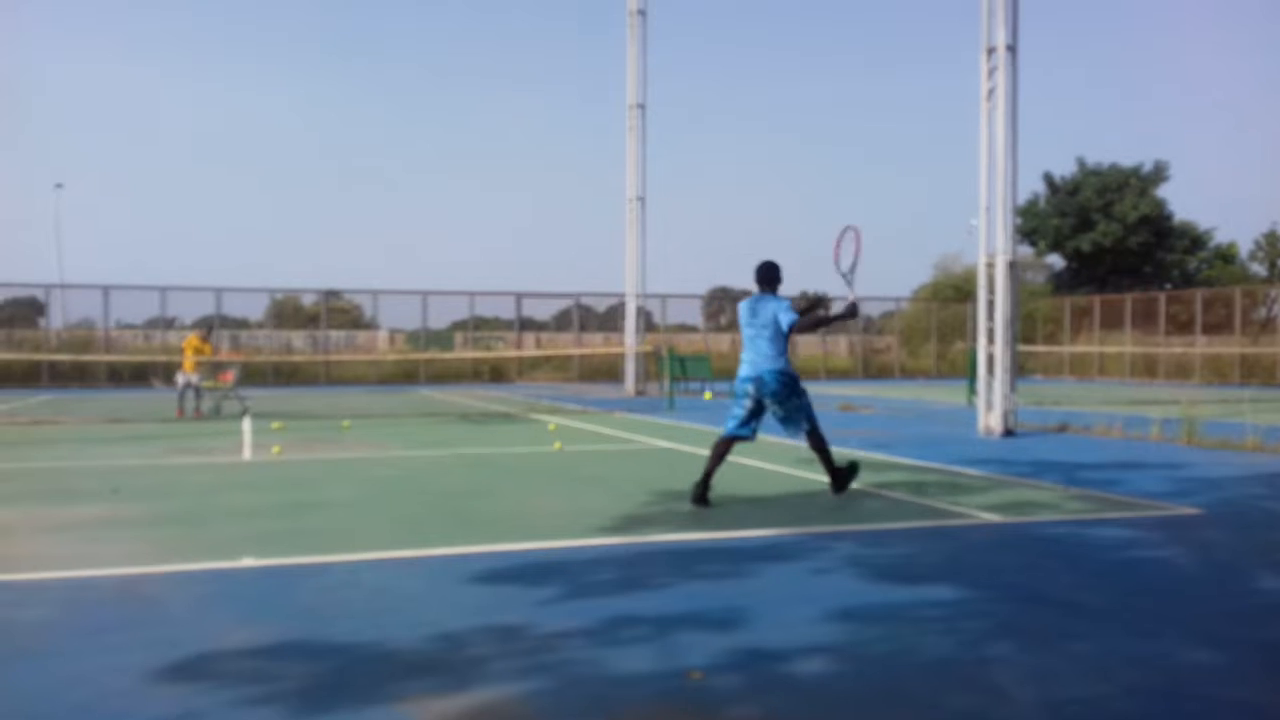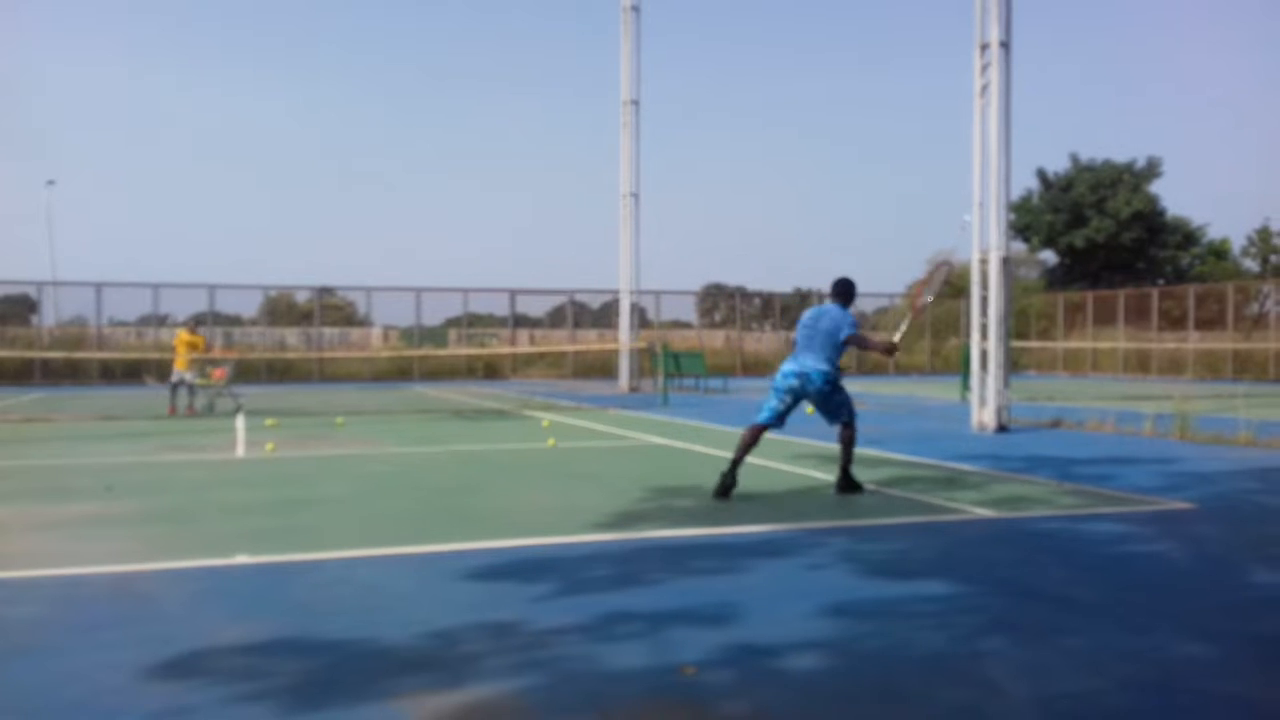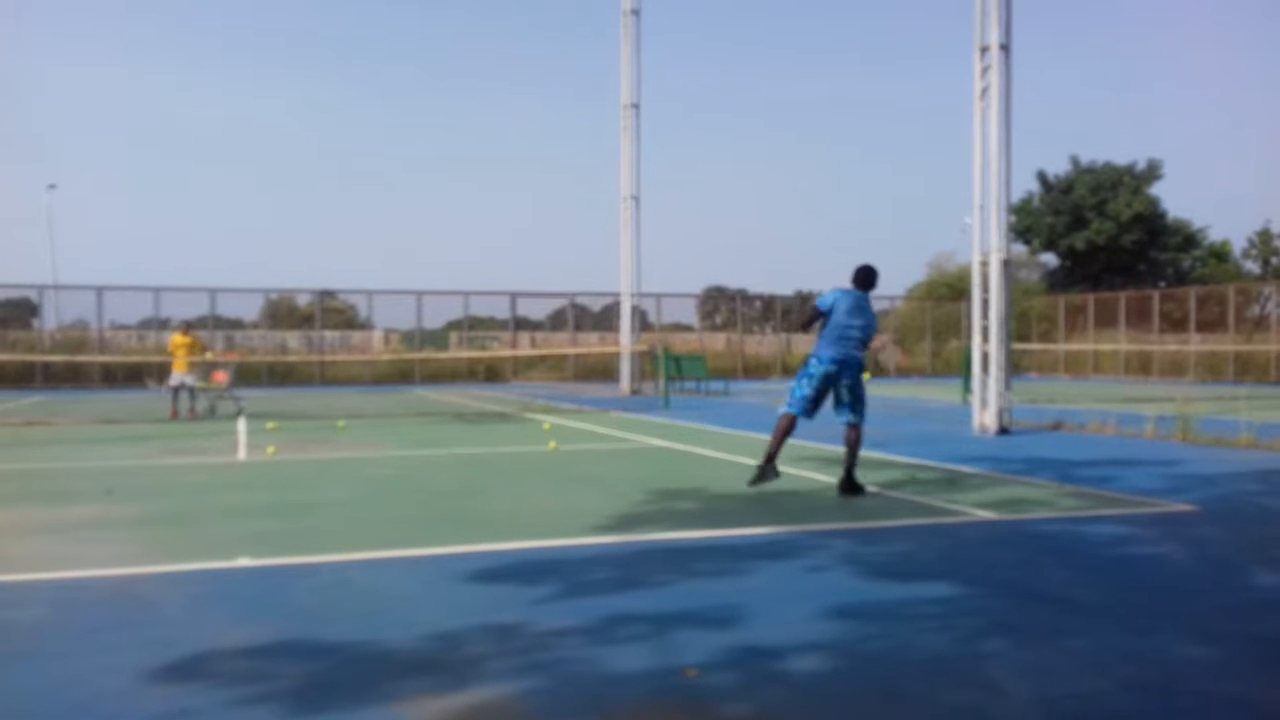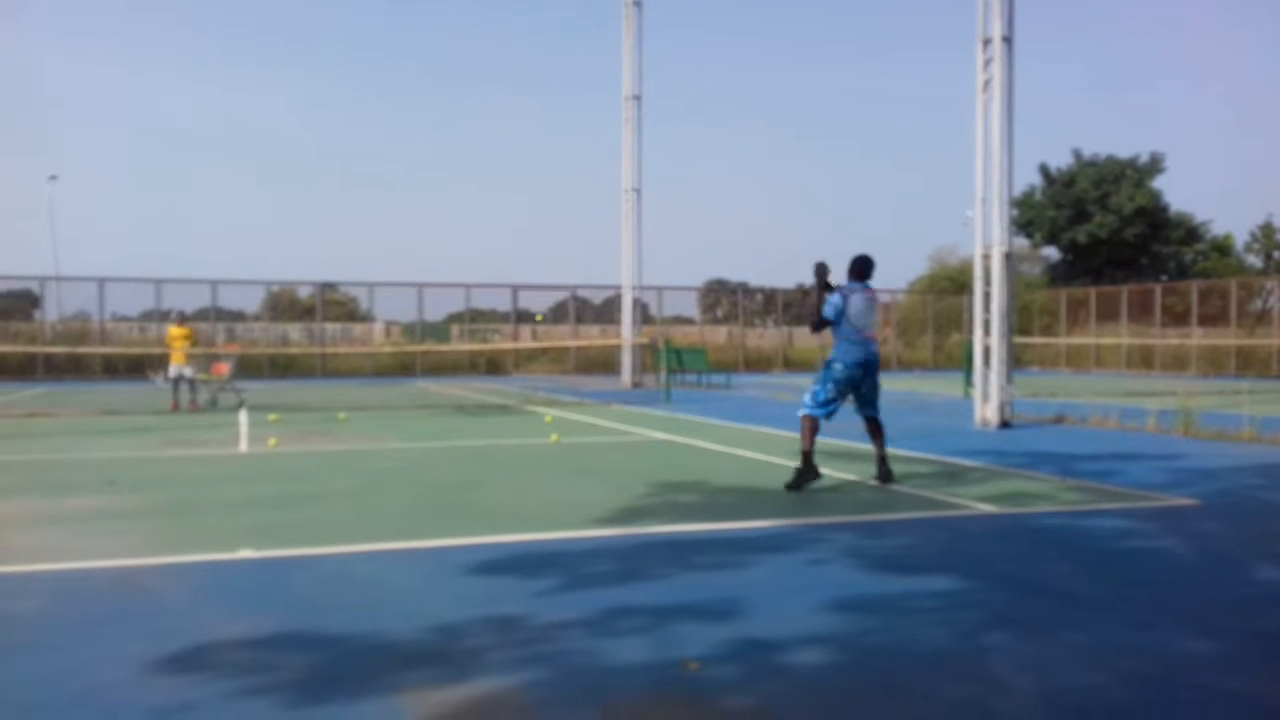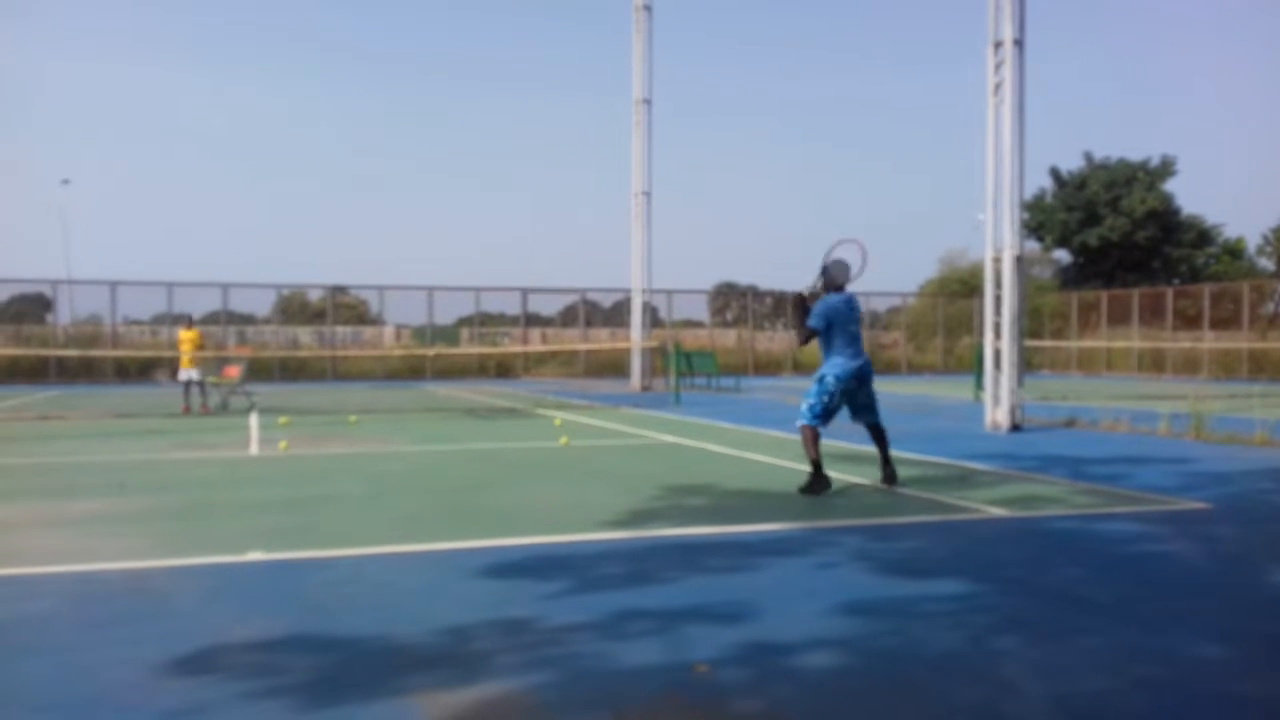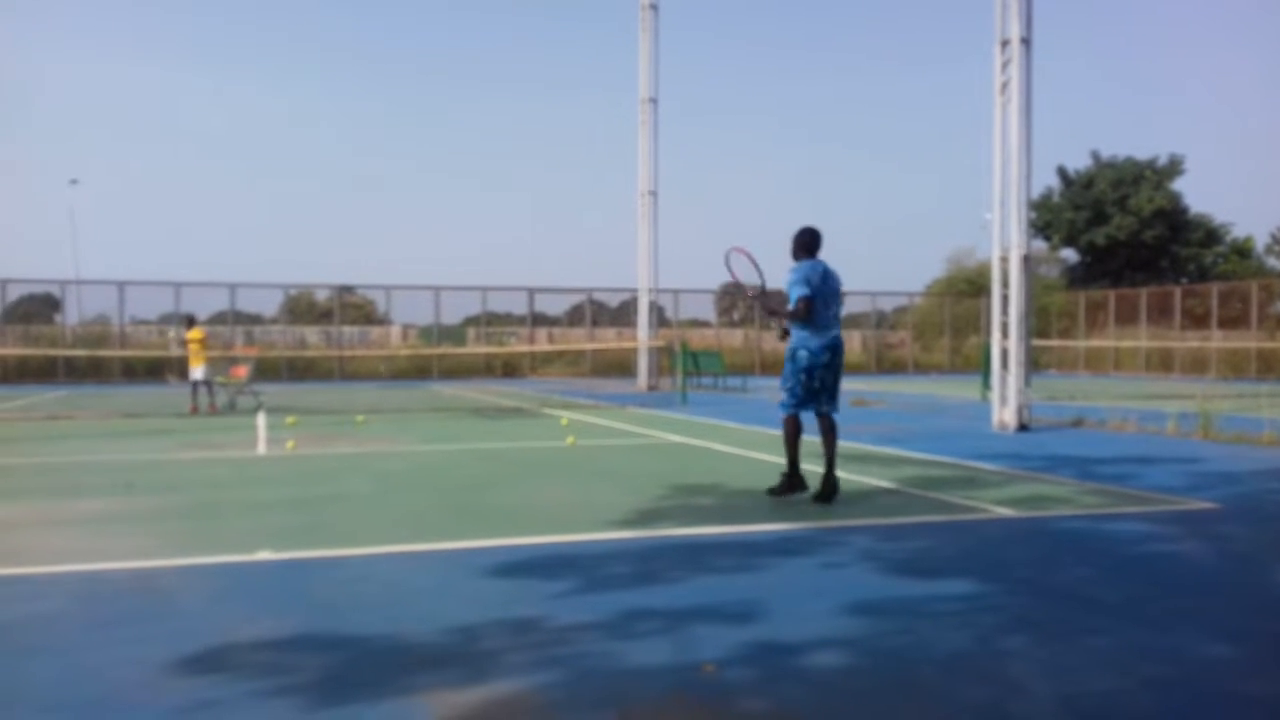
dt=0.3s
person 1, frame 1
left shoulder: (743, 306)
right shoulder: (780, 304)
right elbow: (800, 326)
left wrist: (809, 308)
right wrist: (841, 315)
left hip: (747, 377)
right hip: (777, 377)
left knee: (731, 433)
right knee: (809, 427)
left ankle: (703, 483)
right ankle: (837, 476)
person 1, frame 2
left shoulder: (809, 314)
right shoulder: (845, 318)
right elbow: (852, 338)
right wrist: (879, 346)
left hip: (789, 372)
right hip: (819, 376)
left knee: (761, 423)
right knee: (847, 421)
left ankle: (732, 470)
right ankle: (845, 478)
person 1, frame 3
left shoulder: (837, 294)
right shoulder: (870, 314)
left elbow: (808, 322)
left wrist: (805, 323)
left hip: (822, 360)
right hip: (852, 365)
left knee: (792, 411)
right knee: (853, 420)
left ankle: (768, 464)
right ankle: (848, 478)
person 1, frame 4
left shoulder: (840, 296)
right shoulder: (869, 296)
left elbow: (815, 326)
left wrist: (819, 296)
right wrist: (824, 286)
left hip: (844, 363)
right hip: (869, 361)
left knee: (810, 410)
right knee: (870, 413)
left ankle: (808, 466)
right ankle: (883, 466)
person 1, frame 5
left shoulder: (824, 304)
right shoulder: (851, 301)
left elbow: (804, 339)
left wrist: (800, 313)
right wrist: (808, 310)
left hip: (835, 374)
right hip: (861, 370)
left knee: (807, 422)
right knee: (870, 420)
left ankle: (818, 475)
right ankle: (888, 469)
person 1, frame 6
left shoulder: (800, 273)
right shoulder: (832, 275)
left elbow: (804, 311)
left wrist: (780, 313)
left hip: (807, 349)
right hip: (833, 345)
left knee: (792, 411)
right knee: (824, 413)
left ankle: (792, 475)
right ankle: (829, 478)
